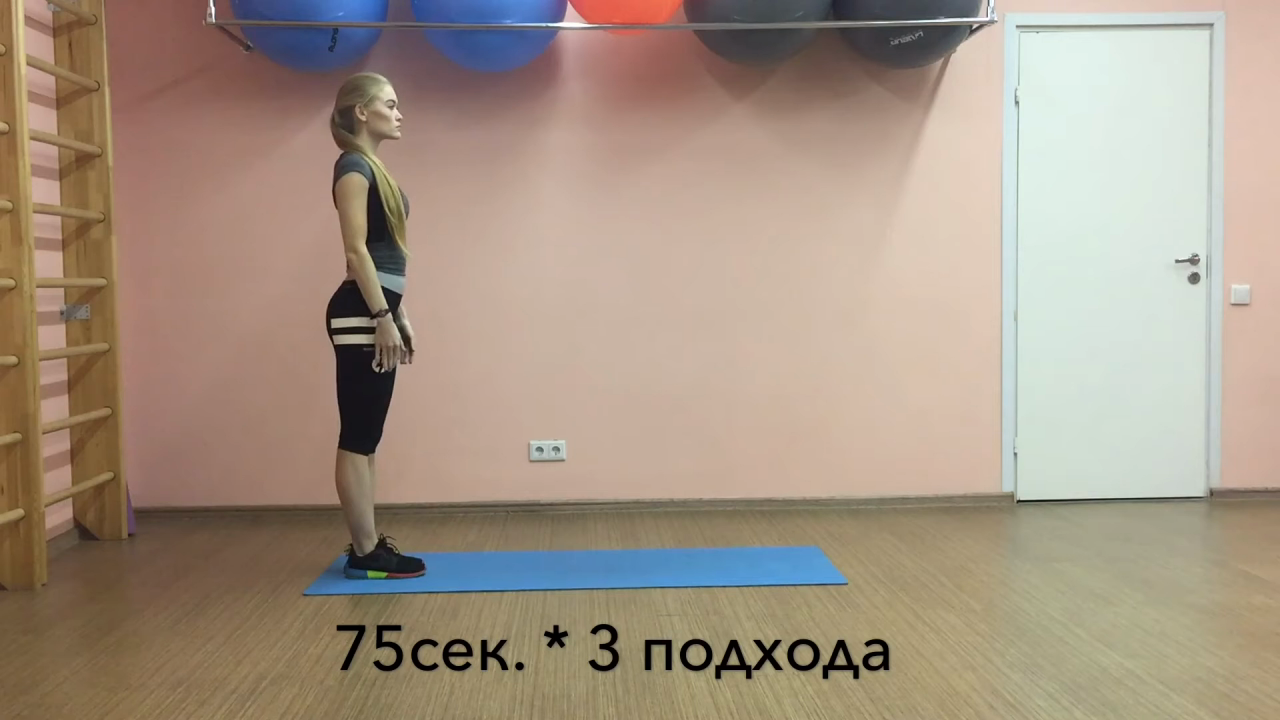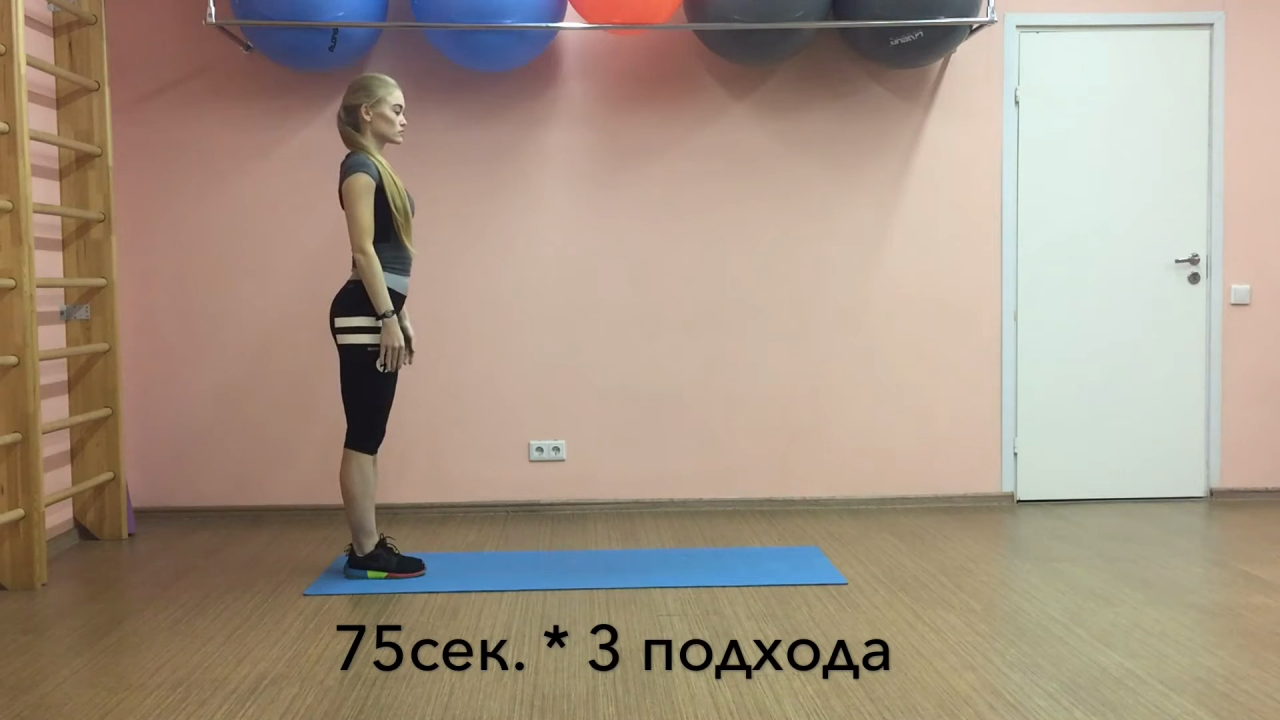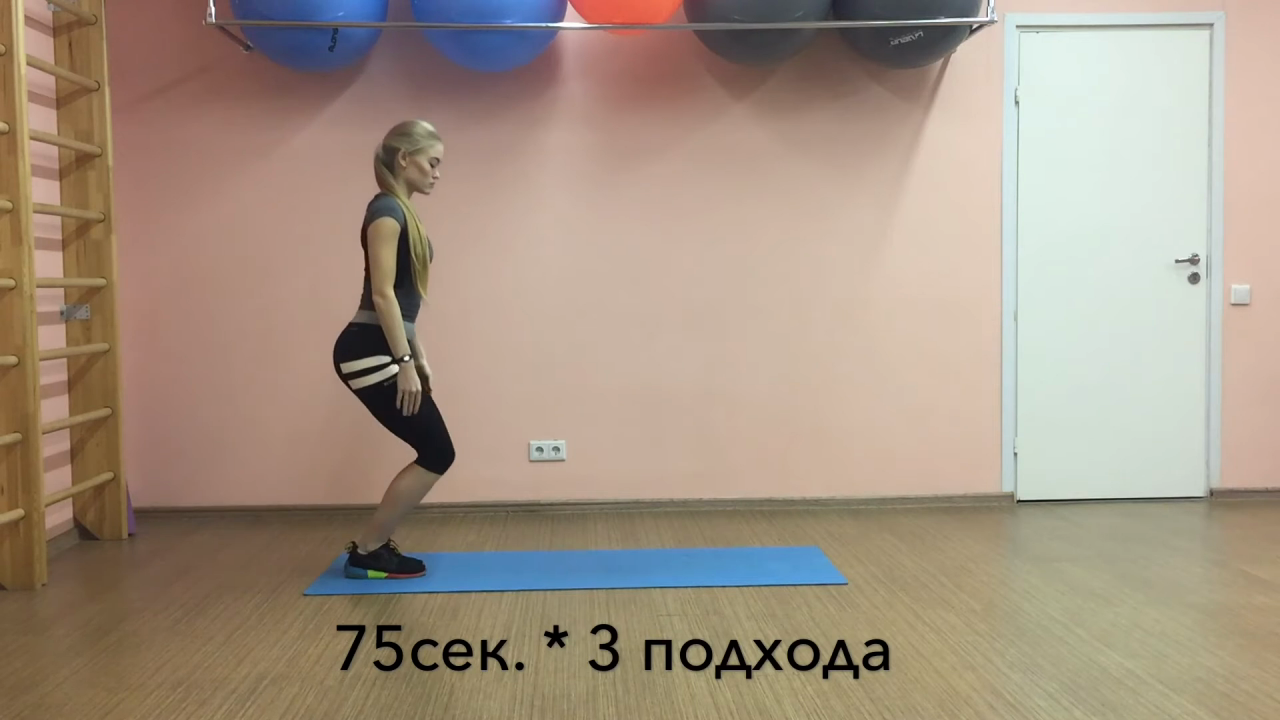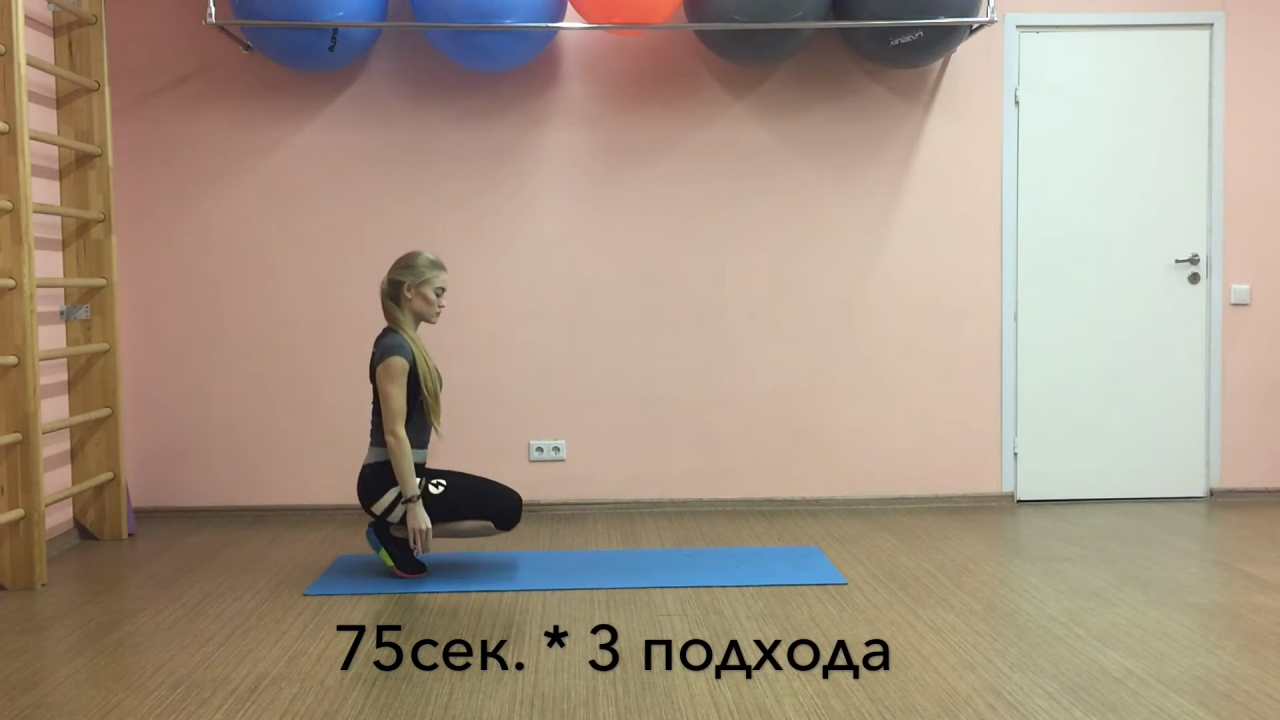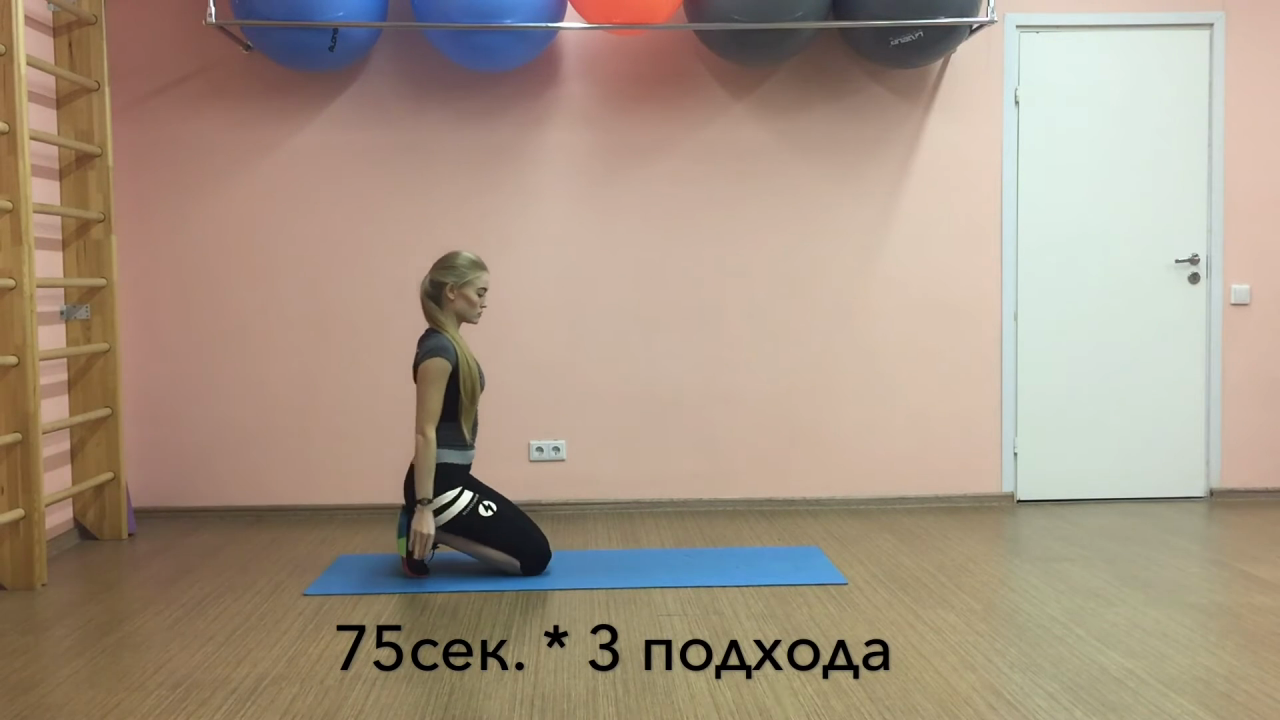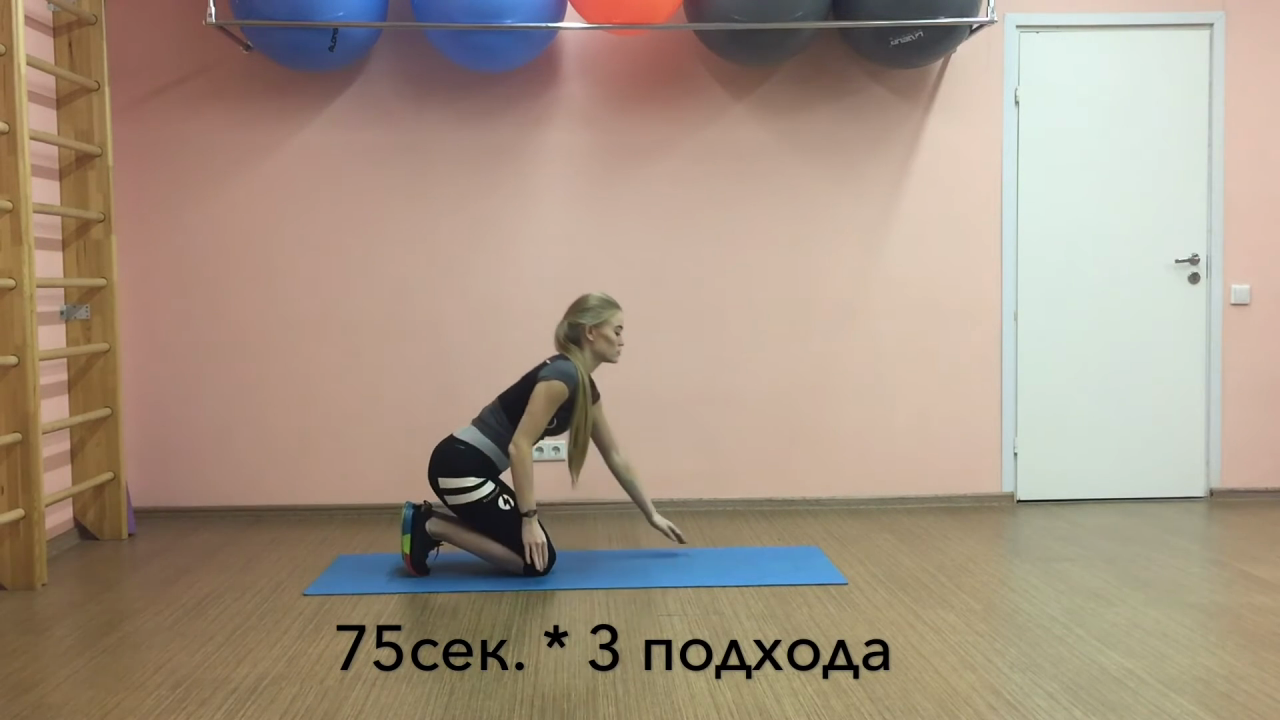
dt=0.5s
person 1, frame 1
left shoulder: (372, 168)
right shoulder: (353, 167)
right elbow: (356, 251)
left wrist: (400, 317)
right wrist: (382, 319)
left hip: (377, 310)
right hip: (361, 314)
left knee: (366, 437)
right knee: (358, 438)
left ankle: (368, 546)
right ankle: (365, 554)
person 1, frame 2
left shoulder: (376, 167)
right shoulder: (360, 168)
right elbow: (364, 251)
left wrist: (401, 317)
right wrist: (387, 319)
left hip: (378, 310)
right hip: (364, 314)
left knee: (370, 436)
right knee: (364, 438)
left ankle: (368, 547)
right ankle: (365, 555)
person 1, frame 3
left shoulder: (400, 211)
right shoulder: (386, 210)
right elbow: (382, 294)
left wrist: (418, 354)
right wrist: (404, 363)
left hip: (380, 349)
right hip: (369, 351)
left knee: (432, 453)
right knee: (438, 453)
left ankle: (375, 546)
right ankle: (367, 552)
person 1, frame 4
left shoulder: (406, 342)
right shoulder: (394, 348)
right elbow: (394, 431)
left wrist: (415, 491)
right wrist: (413, 504)
left hip: (405, 474)
right hip: (387, 481)
left knee: (506, 503)
right knee: (506, 508)
left ankle: (399, 531)
right ankle: (398, 532)
person 1, frame 5
left shoulder: (448, 342)
right shoulder: (438, 348)
right elbow: (425, 433)
right wrist: (424, 508)
left hip: (453, 476)
right hip: (440, 483)
left knee: (530, 546)
right knee: (535, 557)
left ankle: (428, 530)
right ankle: (430, 532)
person 1, frame 6
left shoulder: (584, 387)
right shoulder: (563, 375)
left elbow: (615, 454)
right elbow: (519, 447)
left wrist: (652, 515)
right wrist: (529, 520)
left hip: (469, 465)
right hip: (459, 467)
left knee: (535, 551)
right knee: (537, 560)
left ankle: (432, 521)
right ankle: (431, 527)
